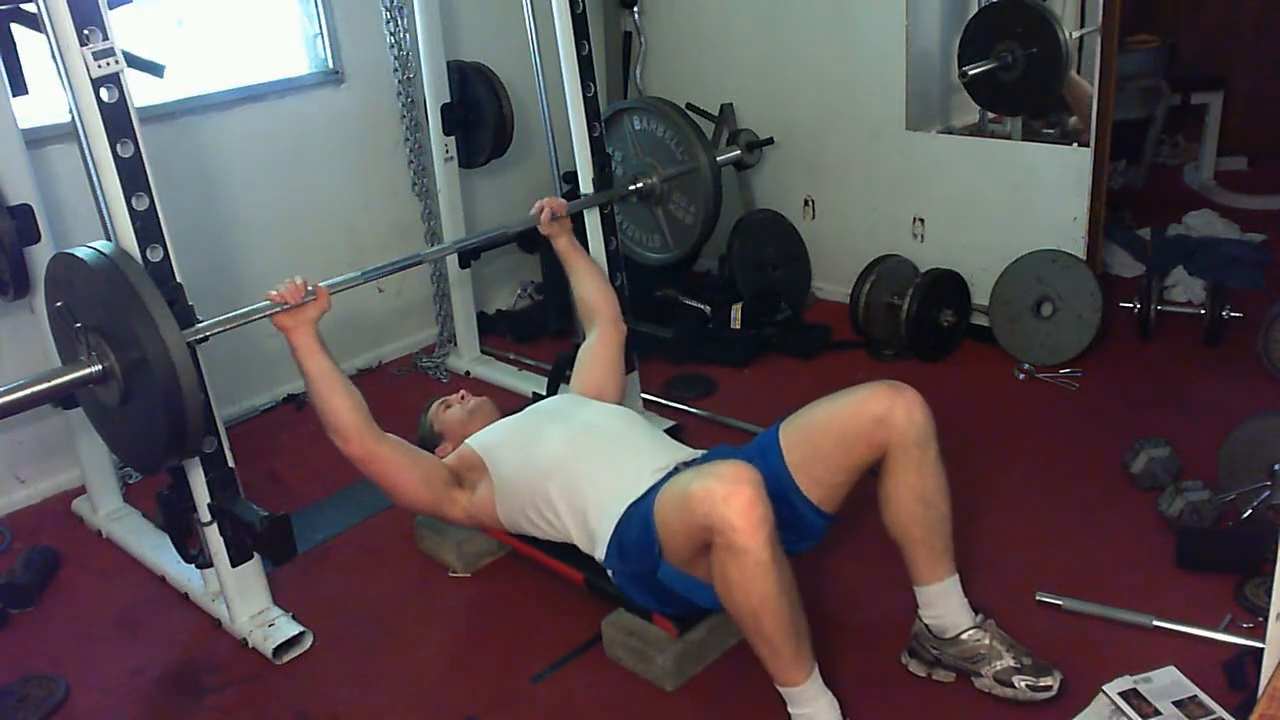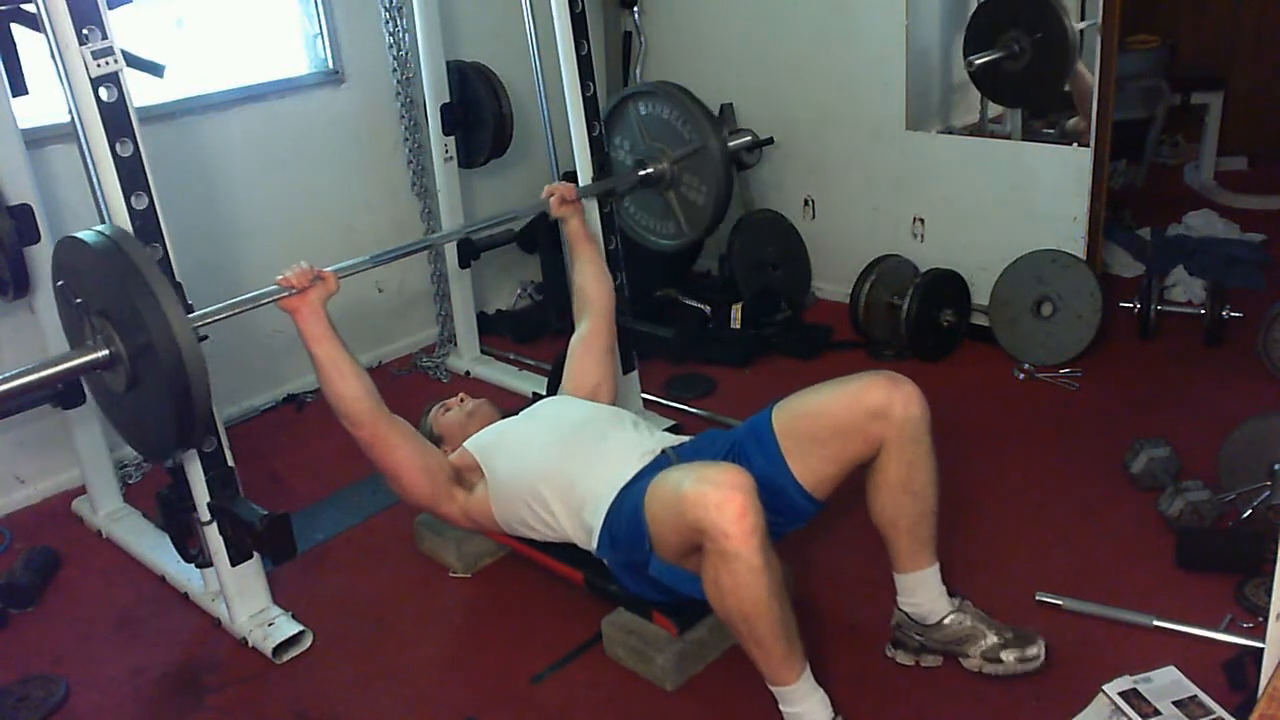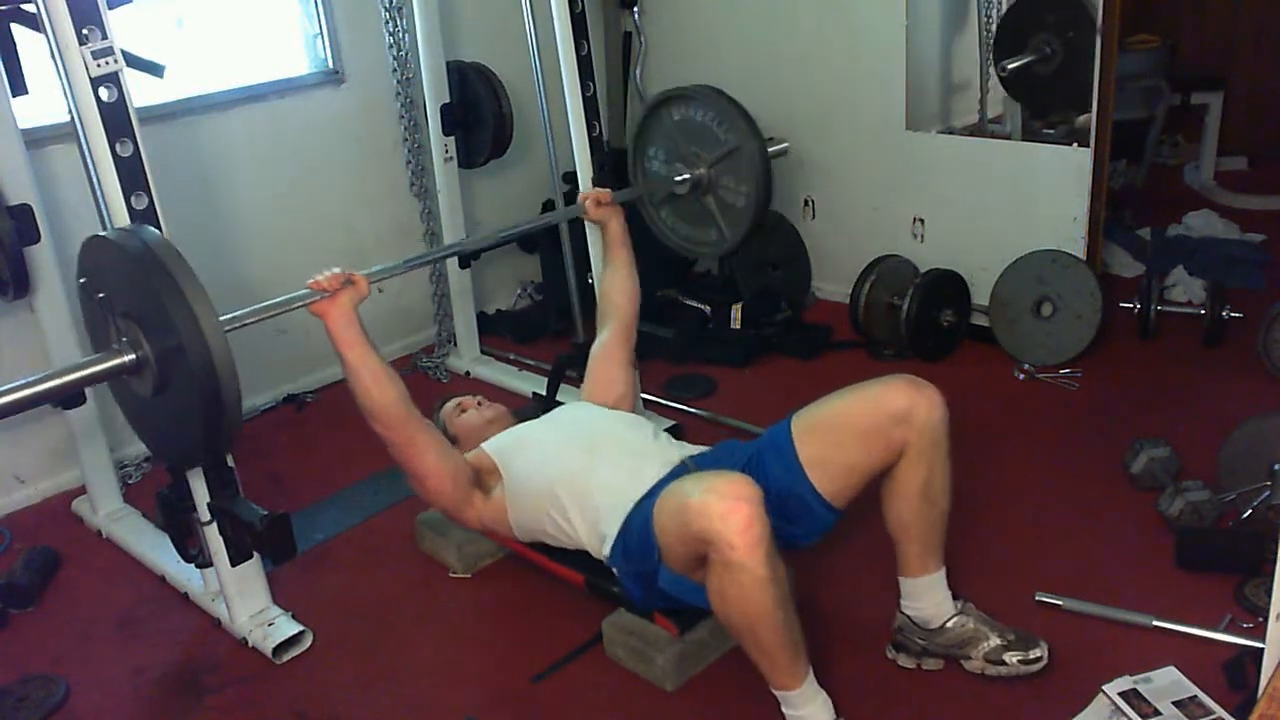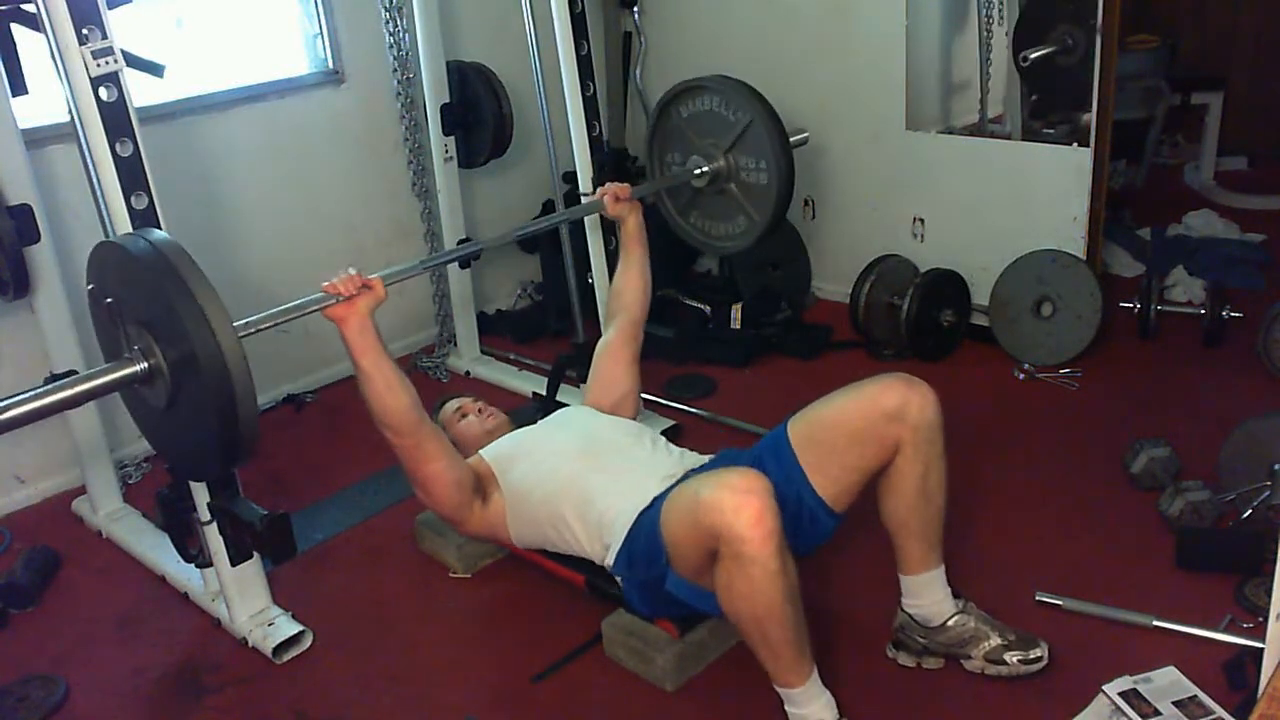
dt=0.4s
person 1, frame 1
left shoulder: (571, 406)
right shoulder: (466, 477)
left elbow: (608, 327)
right elbow: (360, 439)
left wrist: (564, 239)
right wrist: (303, 334)
left hip: (708, 475)
right hip: (646, 532)
left knee: (895, 409)
right knee: (734, 494)
left ankle: (946, 629)
person 1, frame 2
left shoulder: (569, 406)
right shoulder: (463, 479)
left elbow: (597, 319)
right elbow: (371, 423)
left wrist: (574, 223)
right wrist: (312, 315)
left hip: (704, 455)
right hip: (636, 516)
left knee: (893, 401)
right knee: (727, 502)
left ankle: (926, 614)
person 1, frame 3
left shoulder: (582, 413)
right shoulder: (478, 482)
left elbow: (617, 328)
right elbow: (397, 425)
left wrist: (612, 226)
right wrist: (342, 319)
left hip: (723, 466)
right hip: (650, 529)
left knee: (913, 406)
right knee: (732, 511)
left ankle: (929, 618)
person 1, frame 4
left shoulder: (585, 416)
right shoulder: (478, 491)
left elbow: (622, 329)
right elbow: (406, 431)
left wrist: (631, 224)
right wrist: (357, 325)
left hip: (718, 478)
right hip: (653, 540)
left knee: (905, 403)
right knee: (743, 504)
left ankle: (929, 618)
